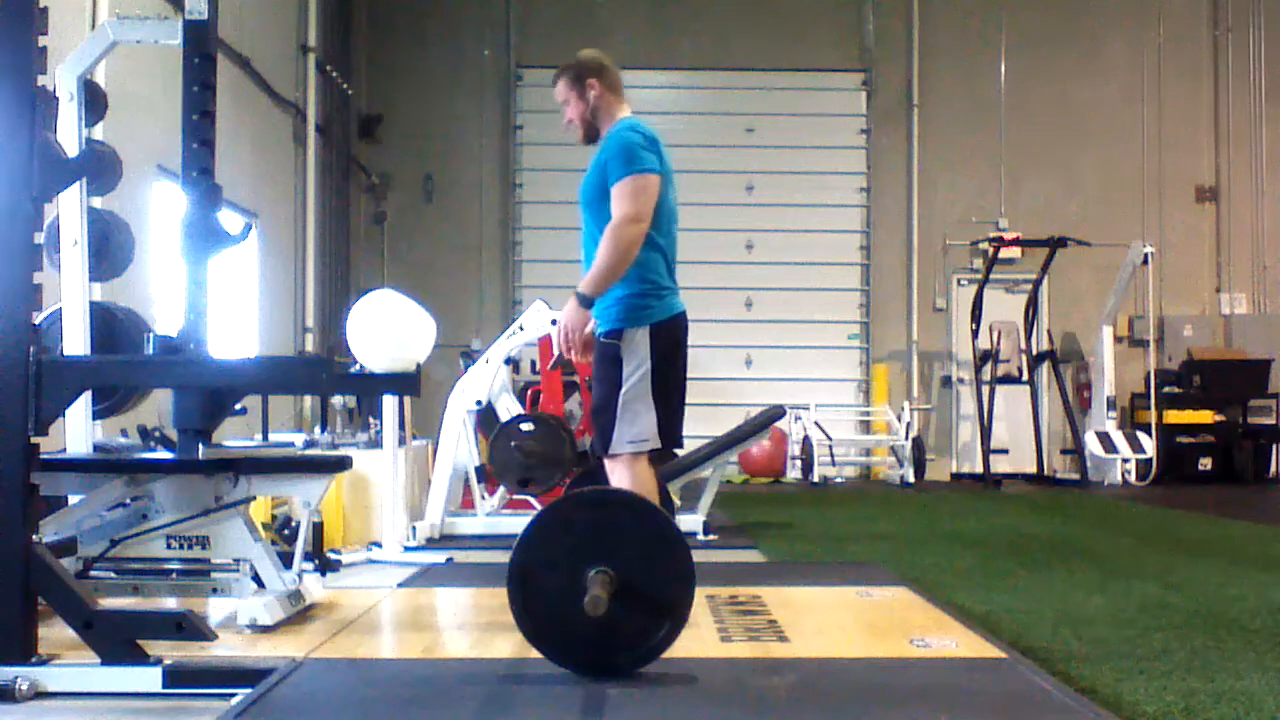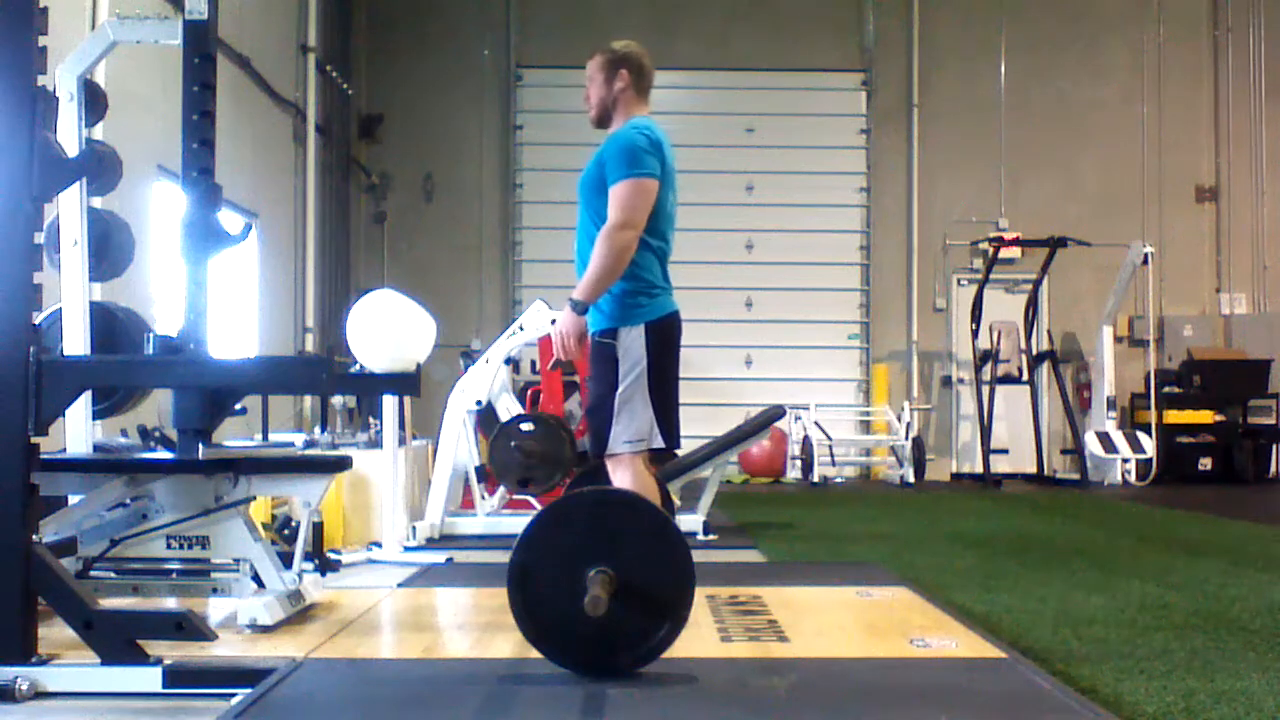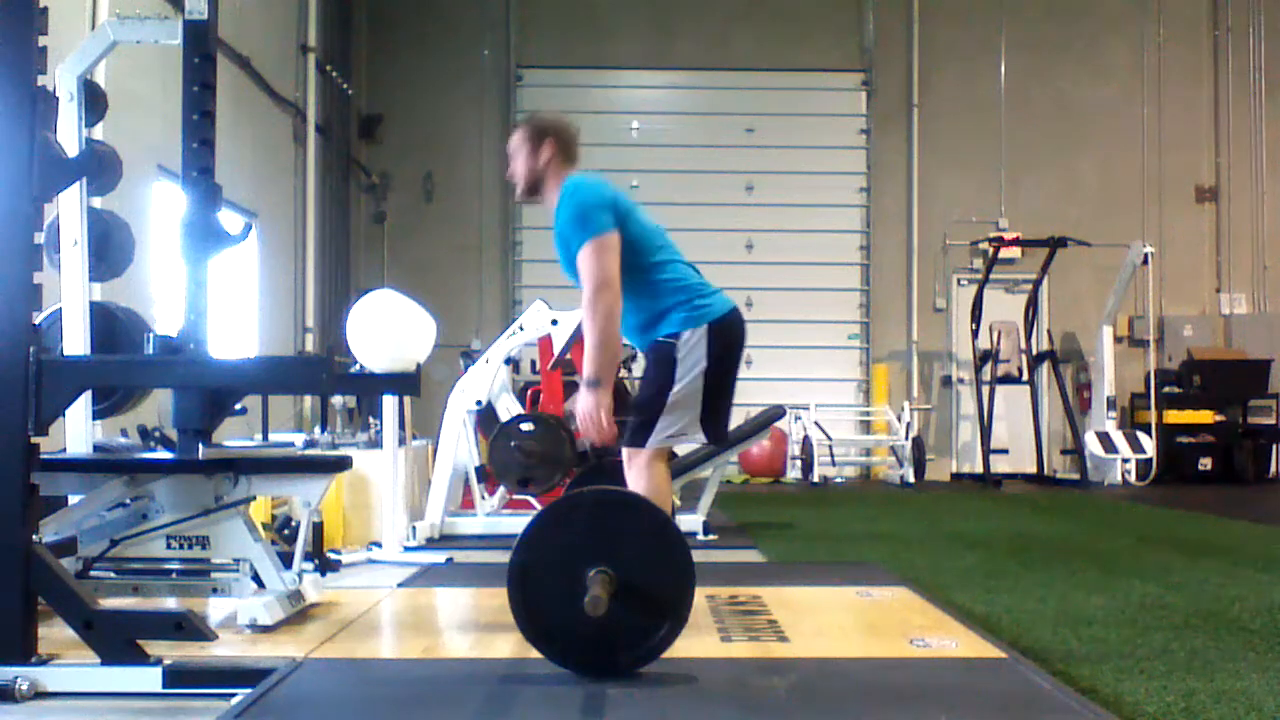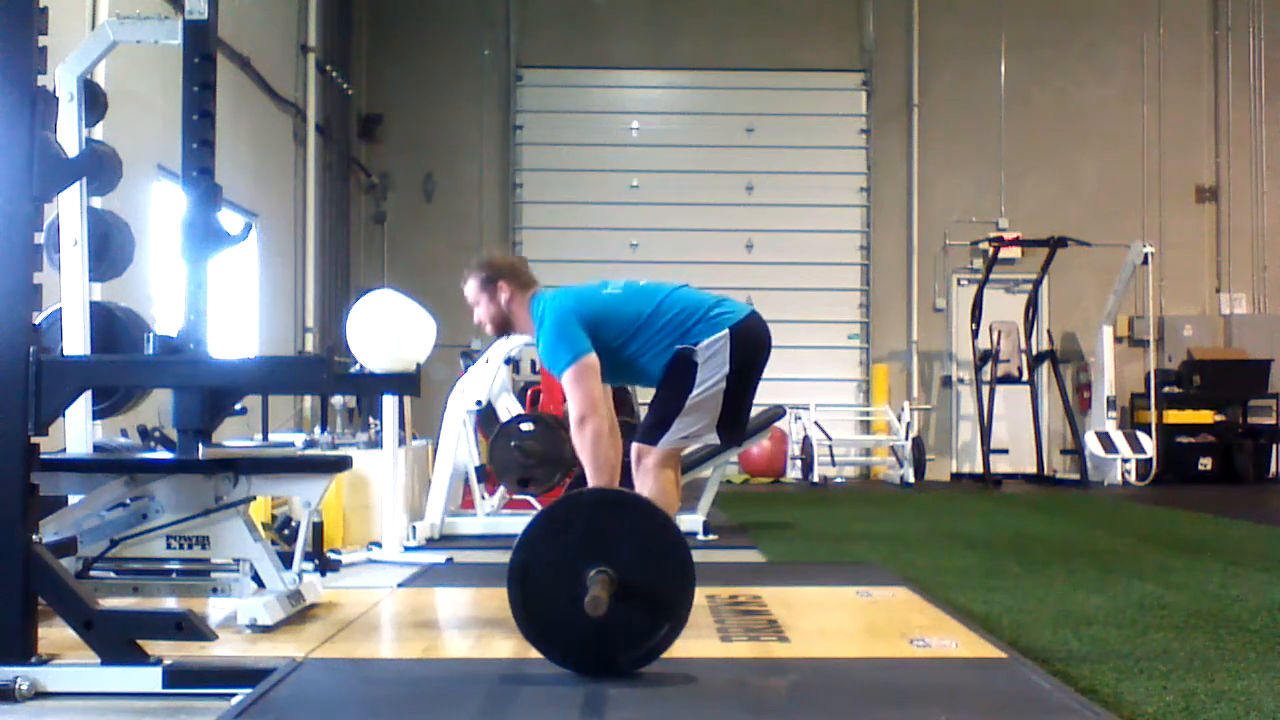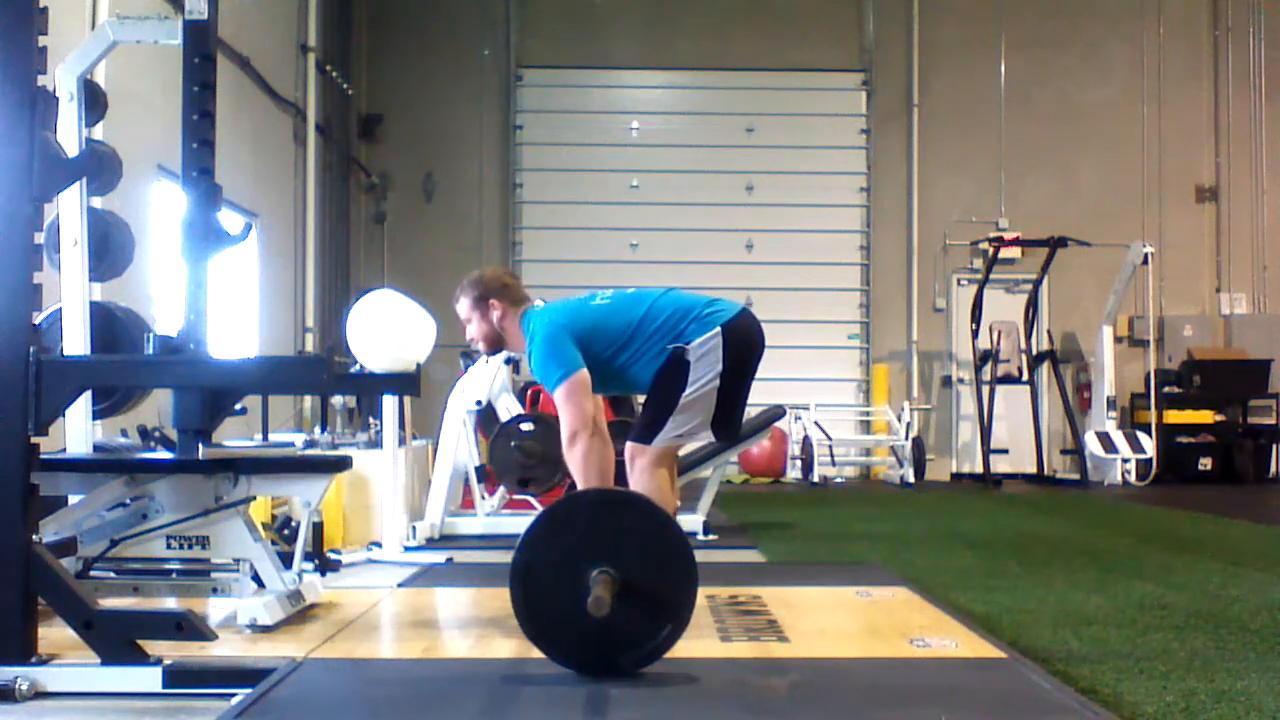
dt=0.5s
person 1, frame 1
left shoulder: (628, 140)
right shoulder: (624, 145)
left elbow: (629, 226)
left wrist: (581, 300)
right wrist: (599, 318)
left hip: (637, 323)
right hip: (636, 319)
left knee: (624, 452)
right knee: (632, 451)
person 1, frame 2
left shoulder: (632, 140)
right shoulder: (633, 143)
left elbow: (623, 232)
left wrist: (577, 305)
right wrist: (591, 312)
left hip: (631, 324)
right hip: (632, 321)
left knee: (626, 453)
right knee: (626, 452)
person 1, frame 3
left shoulder: (579, 199)
right shoulder: (582, 197)
left elbow: (603, 295)
right elbow: (603, 299)
left wrist: (592, 385)
right wrist: (597, 384)
left hip: (695, 329)
right hip: (707, 325)
left knee: (642, 452)
right knee: (646, 451)
person 1, frame 4
left shoulder: (555, 319)
right shoulder: (560, 307)
left elbow: (587, 421)
right elbow: (603, 420)
left hip: (722, 339)
right hip: (732, 334)
left knee: (650, 455)
right knee: (657, 454)
person 1, frame 5
left shoulder: (546, 335)
right shoulder: (554, 322)
left elbow: (578, 437)
right elbow: (594, 432)
left hip: (714, 338)
right hip: (728, 330)
left knee: (644, 455)
right knee: (655, 454)
